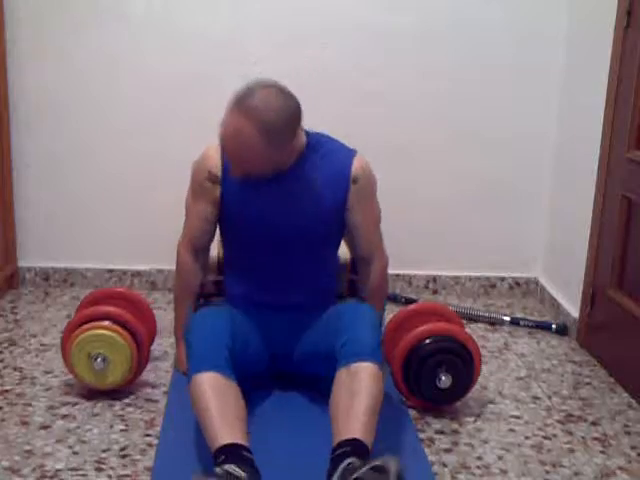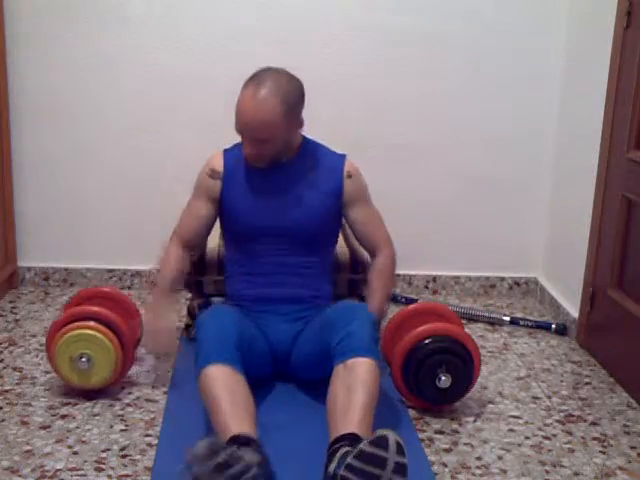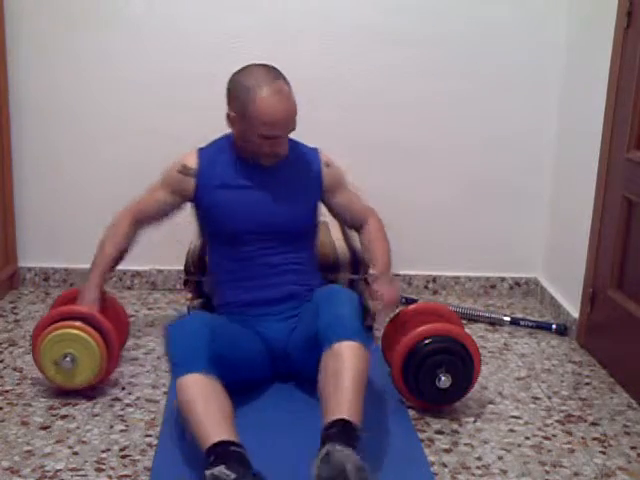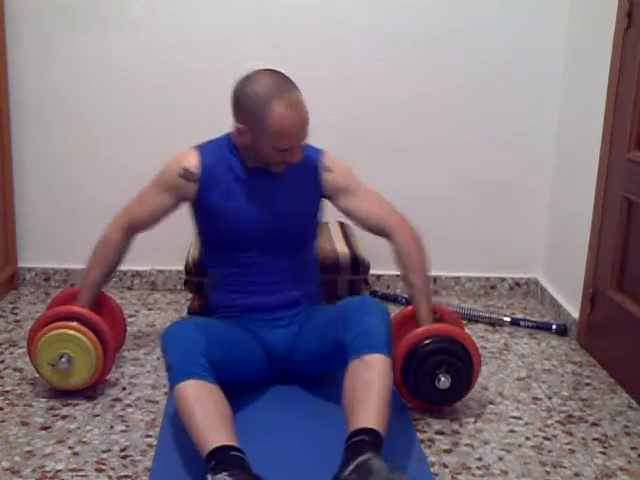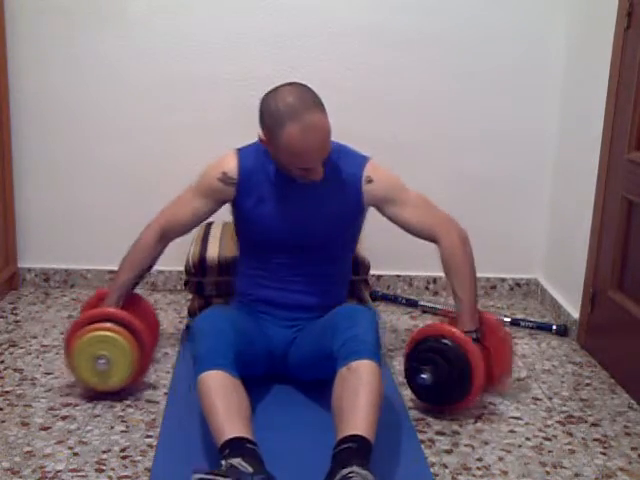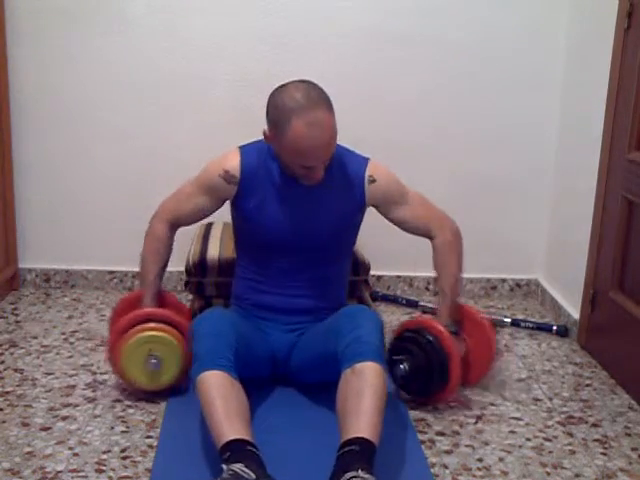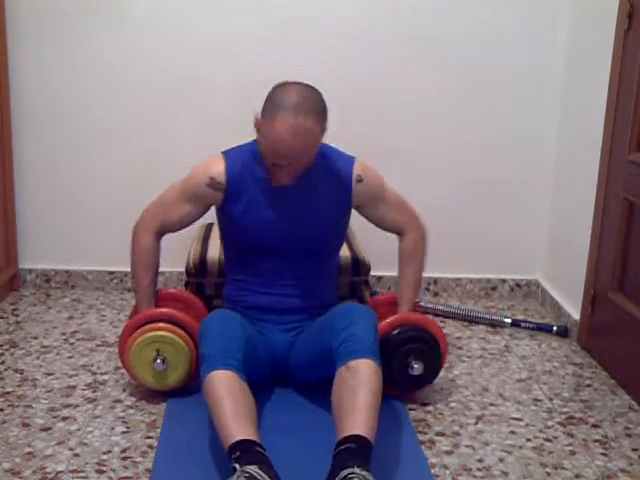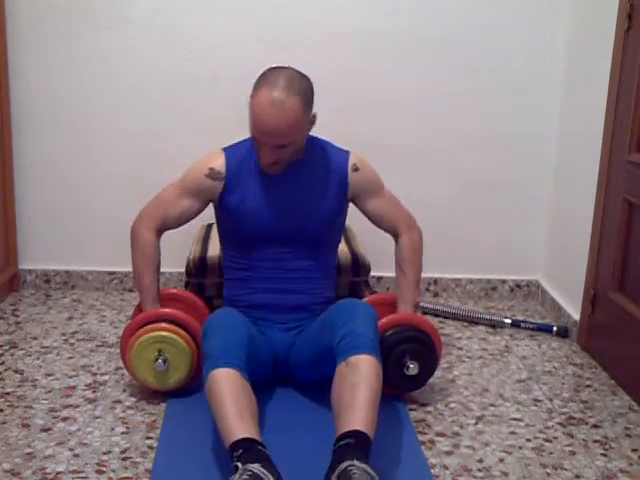
dt=0.5s
person 1, frame 1
left shoulder: (350, 171)
right shoulder: (214, 167)
left elbow: (372, 262)
right elbow: (192, 253)
left wrist: (366, 339)
right wrist: (183, 339)
left hip: (315, 328)
right hip: (246, 327)
left knee: (359, 320)
right knee: (207, 325)
person 1, frame 2
left shoulder: (340, 173)
right shoulder: (220, 170)
left elbow: (382, 251)
right elbow: (184, 243)
left wrist: (371, 322)
right wrist: (159, 305)
left hip: (314, 328)
right hip: (250, 329)
left knee: (353, 318)
right knee: (216, 319)
person 1, frame 3
left shoulder: (315, 165)
right shoulder: (197, 169)
left elbow: (365, 220)
right elbow: (132, 217)
left wrist: (382, 276)
right wrist: (94, 282)
left hip: (306, 329)
right hip: (241, 335)
left knee: (338, 301)
right knee: (186, 331)
person 1, frame 4
left shoulder: (320, 167)
right shoulder: (197, 169)
left elbow: (398, 229)
right elbow: (124, 229)
left wrist: (425, 318)
right wrist: (83, 307)
left hip: (307, 327)
right hip: (238, 334)
left knee: (369, 313)
right knee: (181, 337)
person 1, frame 5
left shoulder: (362, 175)
right shoulder: (235, 171)
left elbow: (450, 235)
right elbow: (160, 231)
left wrist: (468, 327)
right wrist: (112, 305)
left hip: (319, 334)
right hip: (252, 325)
left knee: (358, 320)
right knee: (211, 324)
person 1, frame 6
left shoulder: (364, 176)
right shoulder: (236, 170)
left elbow: (445, 231)
right elbow: (164, 221)
left wrist: (444, 319)
right wrist: (149, 308)
left hip: (320, 335)
right hip: (252, 330)
left knee: (363, 322)
right knee: (211, 325)
person 1, frame 7
left shoulder: (351, 175)
right shoulder: (222, 174)
left elbow: (411, 230)
right elbow: (148, 229)
left wrist: (404, 314)
left hip: (315, 335)
right hip: (249, 332)
left knee: (358, 318)
right knee: (218, 327)
person 1, frame 8
left shoulder: (345, 169)
right shoulder: (221, 169)
left elbow: (407, 231)
right elbow: (146, 226)
left wrist: (404, 317)
right wrist: (153, 315)
left hip: (314, 334)
right hip: (248, 331)
left knee: (358, 315)
right knee: (221, 326)
